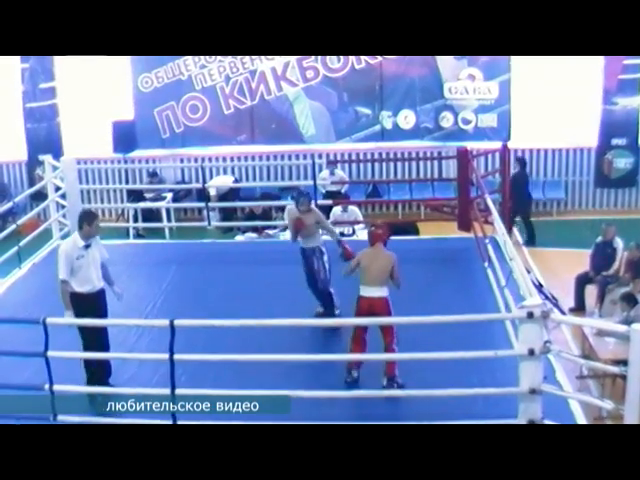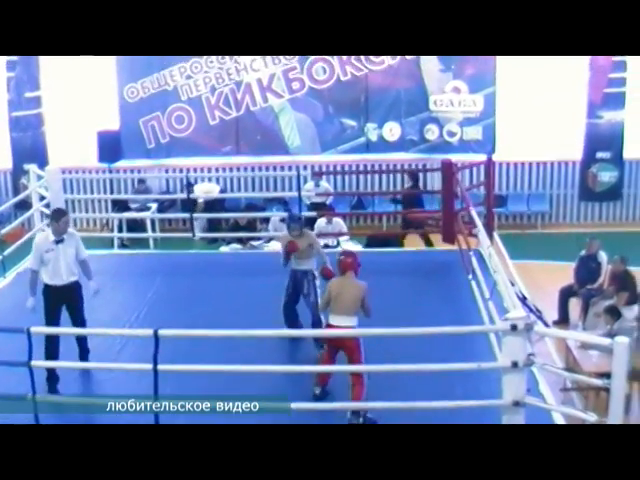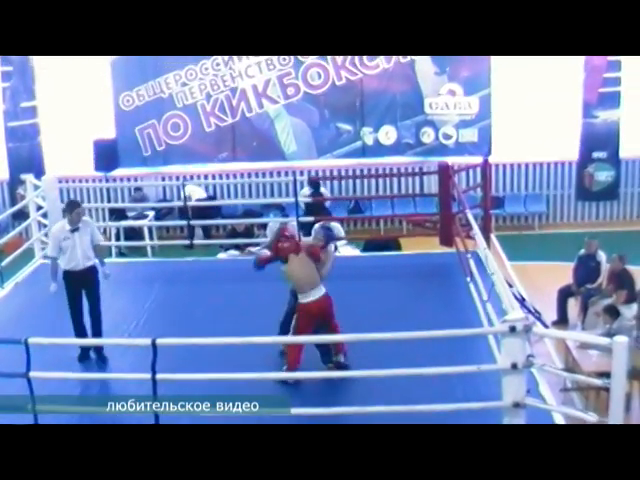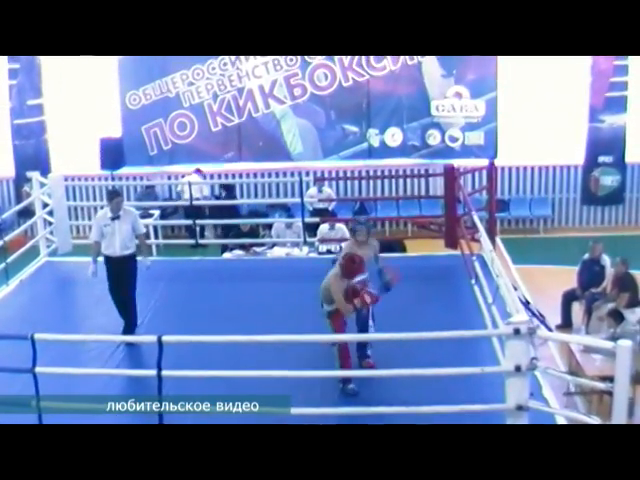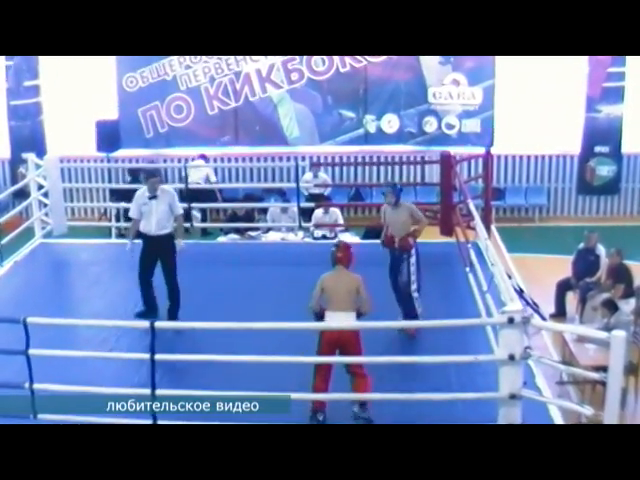
dt=1s
person 1, frame 1
left shoulder: (95, 240)
right shoulder: (67, 248)
right elbow: (64, 282)
left wrist: (113, 286)
right wrist: (68, 310)
left hip: (98, 295)
right hip: (80, 300)
left knee: (102, 341)
right knee: (90, 345)
left ankle: (103, 381)
right ankle: (92, 384)
person 1, frame 2
left shoulder: (73, 236)
right shoulder: (40, 241)
left elbow: (82, 260)
right elbow: (34, 270)
left wrist: (91, 280)
right wrist: (32, 296)
left hip: (73, 287)
right hip: (52, 290)
left knee: (80, 325)
right knee: (51, 334)
left ankle: (84, 356)
right ankle: (52, 377)
person 1, frame 3
left shoulder: (88, 224)
right shoulder: (57, 231)
left elbow: (97, 246)
right elbow: (53, 258)
left wrist: (103, 266)
right wrist: (54, 281)
left hip: (90, 271)
right hip: (70, 275)
left knee: (95, 310)
right knee: (76, 314)
left ankle: (98, 348)
right ankle: (84, 348)
person 1, frame 4
left shoulder: (131, 213)
right shoulder: (100, 217)
left elbow: (140, 236)
right elbow: (96, 241)
left wrist: (146, 257)
right wrist: (93, 263)
left hip: (128, 259)
right hip: (111, 260)
left knee: (129, 296)
right knee: (116, 295)
left ankle: (130, 330)
right ankle: (129, 325)
person 1, frame 5
left shoulder: (169, 193)
right shoulder: (139, 196)
left elbow: (179, 216)
right elbow: (135, 219)
left wrist: (179, 238)
right wrist: (131, 240)
left hip: (166, 239)
right hip: (148, 240)
left knee: (170, 277)
right knee: (144, 275)
left ankle: (173, 312)
right ankle: (150, 308)
person 2, frame 1
left shoulder: (362, 254)
right shoulder: (391, 257)
left elbow: (347, 272)
right elbow: (397, 284)
left hip: (363, 301)
right hip: (381, 302)
left knee: (358, 338)
right knee: (389, 340)
left ankle: (353, 373)
right ankle: (390, 379)
person 2, frame 2
left shoulder: (332, 283)
right shoulder: (362, 286)
left elbow: (323, 306)
right elbow: (368, 313)
left hip: (331, 330)
left knee: (328, 359)
right knee: (358, 375)
left ankle: (319, 389)
right ankle: (356, 414)
person 2, frame 3
left shoulder: (285, 269)
right shoulder: (305, 255)
left hip: (306, 307)
right hip: (324, 300)
left knee: (295, 341)
right knee: (332, 328)
left ankle: (290, 374)
right ankle: (340, 359)
person 2, frame 4
left shoulder: (340, 267)
right shoulder: (333, 284)
right elbow: (344, 309)
right wrist: (359, 302)
left hip: (336, 300)
right hip: (333, 310)
right knee: (343, 345)
right ankle: (346, 383)
person 2, frame 5
left shoulder: (324, 278)
right shoulder: (357, 279)
left elbow: (313, 306)
right elbow: (365, 309)
left hip: (329, 330)
right hip: (349, 331)
left knee: (322, 373)
right knee: (358, 372)
left ankle: (318, 412)
right ankle: (360, 409)
person 3, frame 1
left shoulder: (315, 213)
right shoulder: (291, 213)
left elbow: (329, 229)
right elbow: (293, 238)
left wrist: (341, 244)
right wrist: (296, 229)
left hip: (317, 251)
right hip: (305, 251)
left knee: (323, 285)
right knee: (312, 284)
left ankle: (333, 315)
right ankle: (327, 309)
person 3, frame 2
left shoulder: (310, 237)
right shoulder: (285, 239)
left elbow: (322, 254)
right elbow: (285, 263)
left wrist: (327, 266)
right wrist: (286, 254)
left hip: (309, 274)
right hip: (294, 273)
left knee: (314, 309)
right knee: (288, 306)
left ankle: (322, 345)
person 3, frame 3
left shoulder: (328, 253)
left elbow: (322, 274)
right hip: (297, 290)
left knee: (317, 328)
right knee: (287, 321)
left ankle: (330, 360)
person 3, frame 4
left shoulder: (374, 244)
right shoulder: (349, 246)
left elbow: (377, 261)
left wrist: (384, 276)
left knee: (365, 320)
left ankle: (365, 356)
person 3, frame 5
left shoulder: (409, 207)
right shoulder: (385, 209)
left elbow: (423, 222)
left wrist: (413, 236)
right wrist: (385, 236)
left hip: (407, 250)
right hip: (394, 249)
left knee: (409, 285)
right knee: (396, 283)
left ankle: (416, 322)
right ankle: (408, 318)
